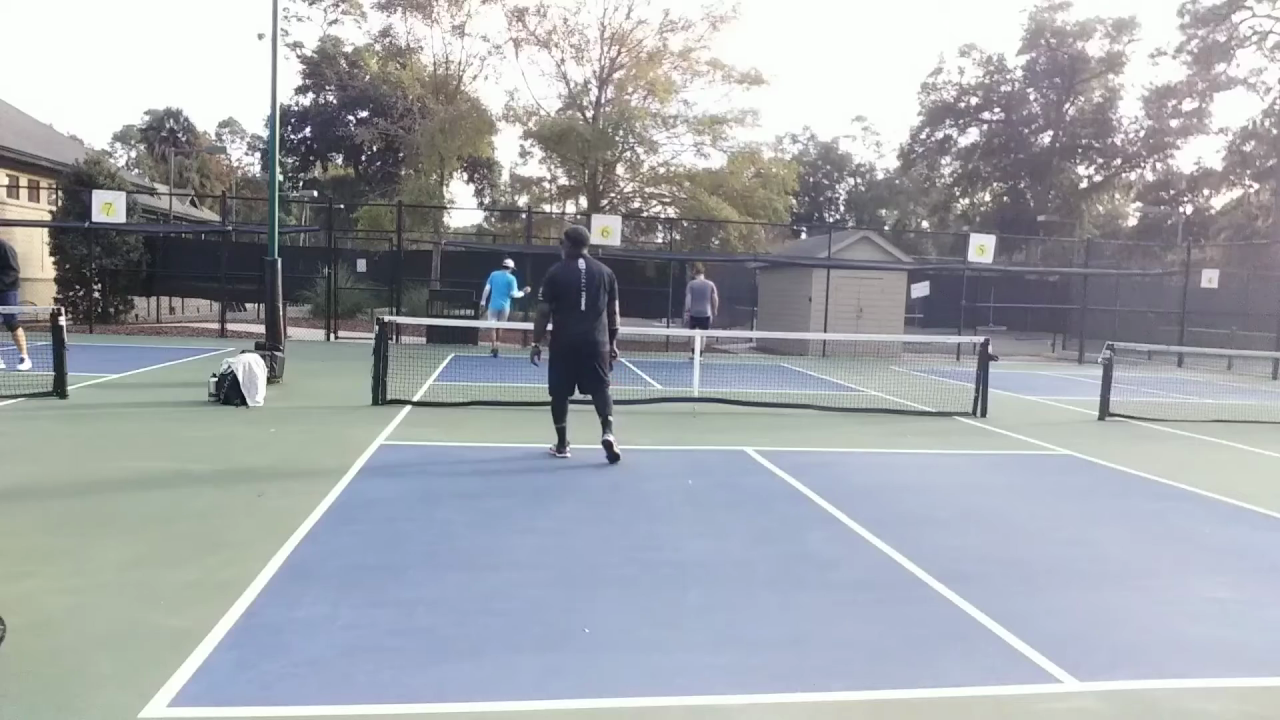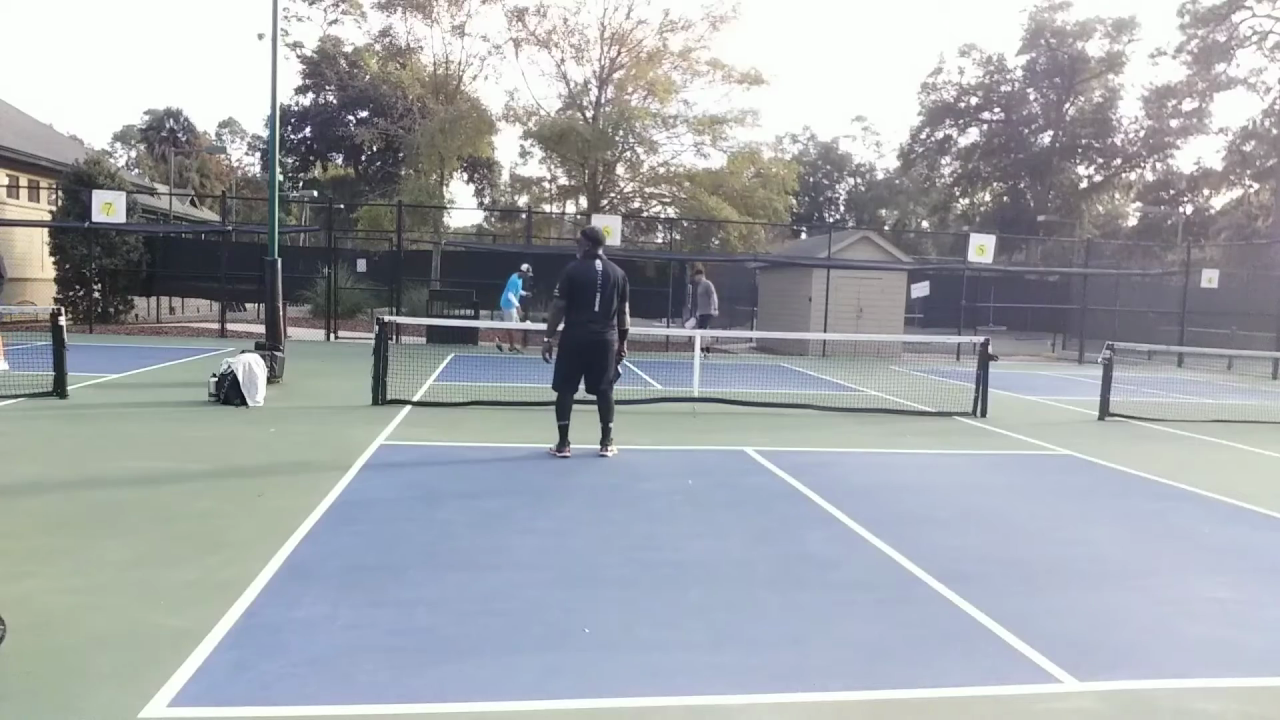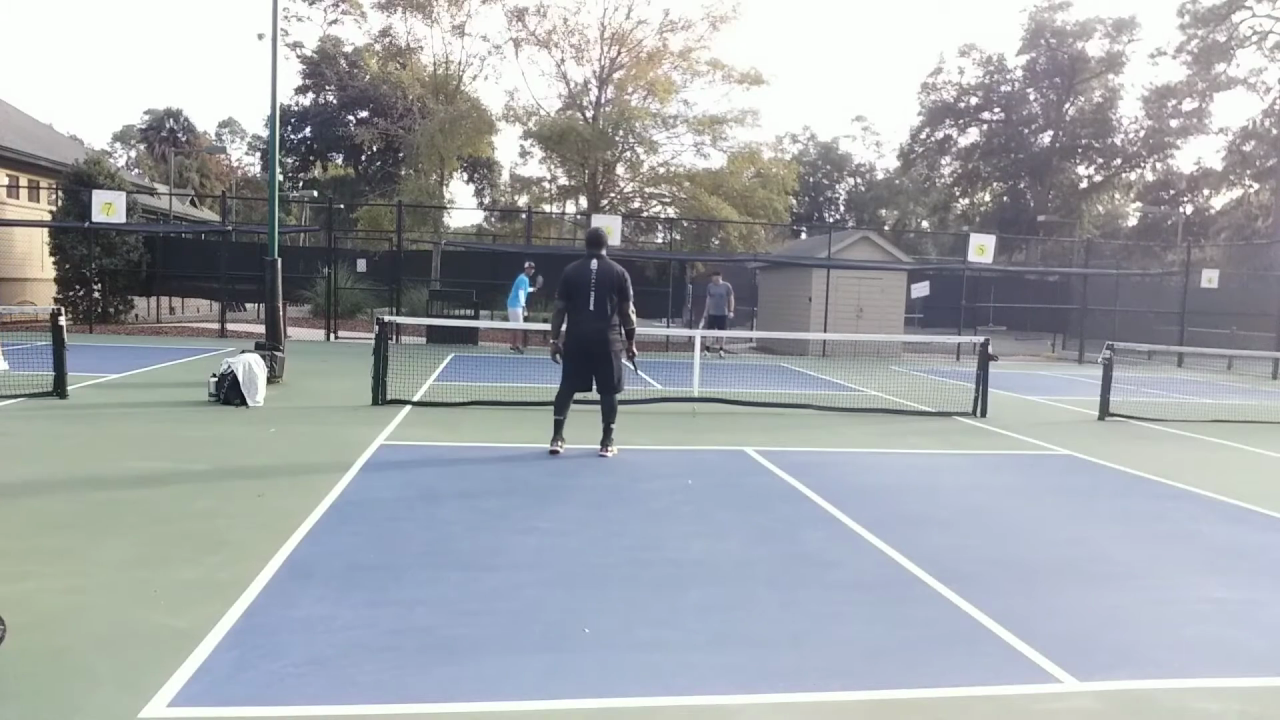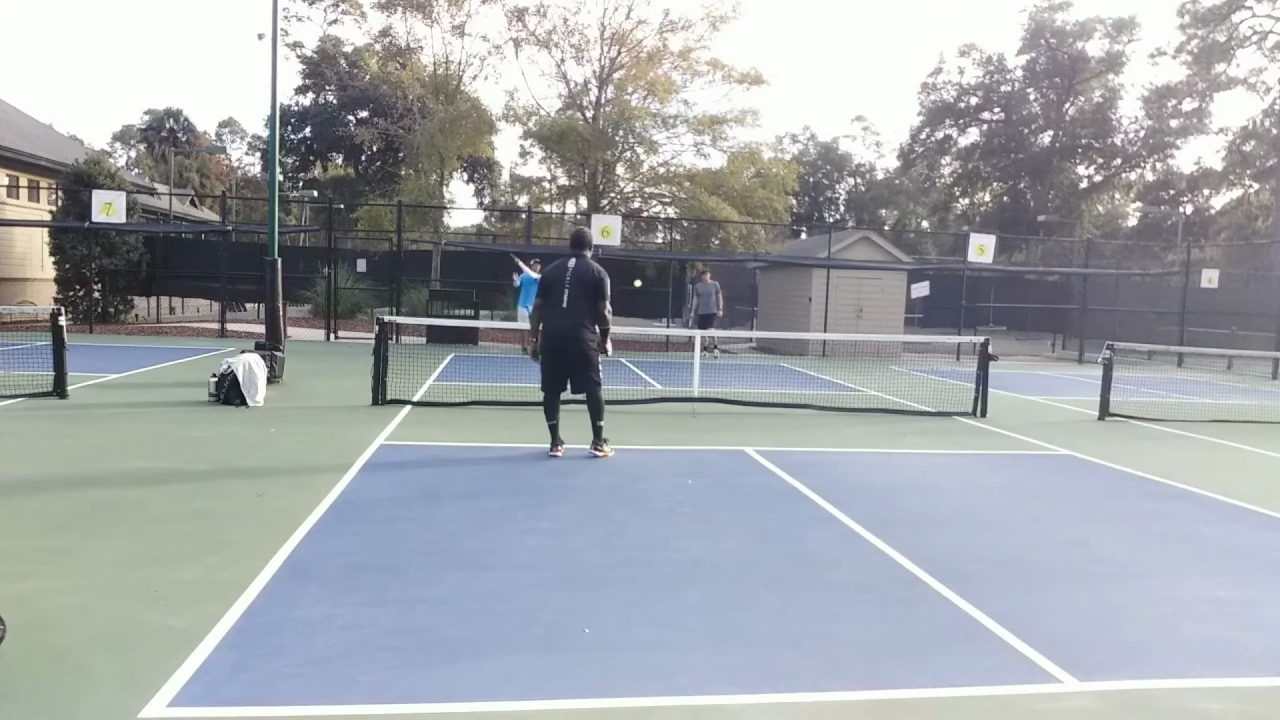
dt=1s
person 1, frame 1
left shoulder: (556, 272)
right shoulder: (605, 272)
left elbow: (543, 311)
right elbow: (613, 311)
left wrist: (536, 342)
right wrist: (612, 341)
left hip: (564, 342)
right hip: (596, 341)
left knee: (560, 393)
right knee: (601, 389)
left ankle: (562, 444)
right ankle: (607, 434)
person 1, frame 2
left shoulder: (573, 270)
right shoulder: (618, 273)
left elbow: (558, 308)
right elbow: (623, 312)
left wrist: (548, 338)
right wrist: (622, 342)
left hip: (574, 339)
right hip: (605, 340)
left knee: (565, 390)
right knee: (604, 391)
left ankle: (563, 443)
right ankle: (606, 443)
person 1, frame 3
left shoulder: (571, 271)
right shoulder: (619, 272)
left elbow: (559, 309)
right elbow: (627, 311)
left wrist: (555, 339)
right wrist: (630, 342)
left hip: (576, 339)
right hip: (607, 340)
left knee: (566, 388)
right knee: (608, 391)
left ankle: (557, 439)
right ankle: (607, 443)
person 1, frame 4
left shoulder: (551, 270)
right shoulder: (598, 272)
left elbow: (538, 307)
right elbow: (604, 311)
left wrist: (534, 339)
right wrist: (605, 339)
left hip: (552, 336)
right hip: (582, 337)
left knee: (552, 390)
right knee: (593, 389)
left ankle: (555, 442)
right ankle: (598, 442)
